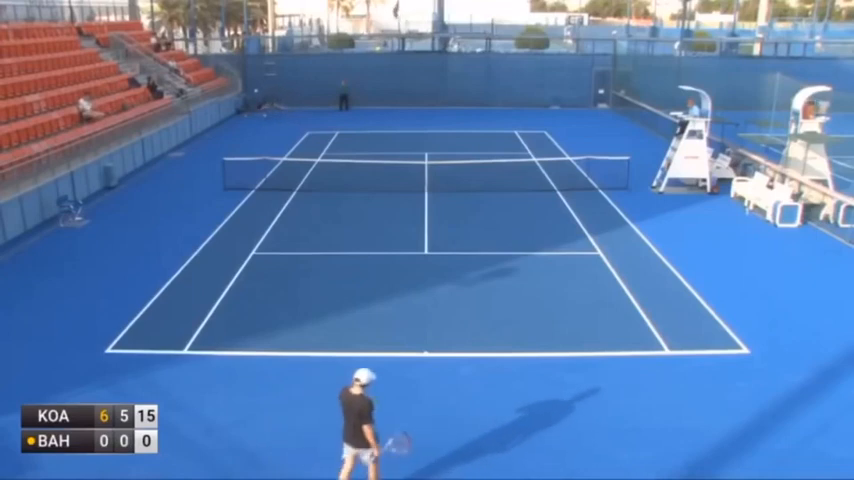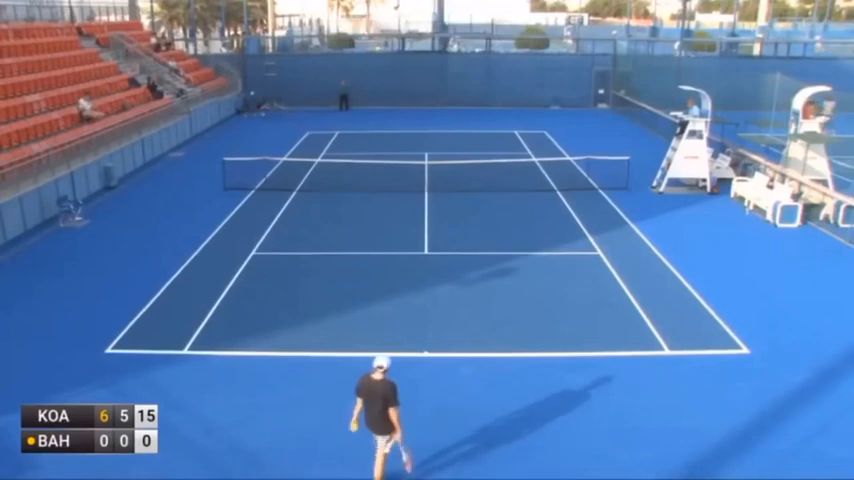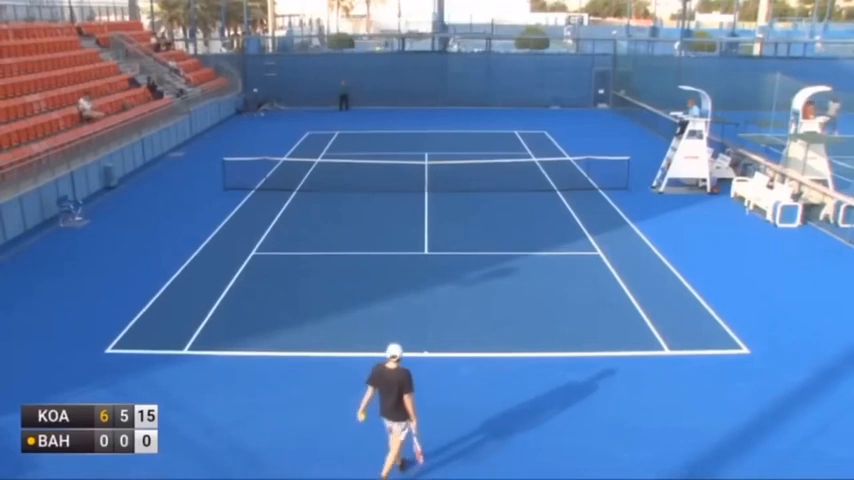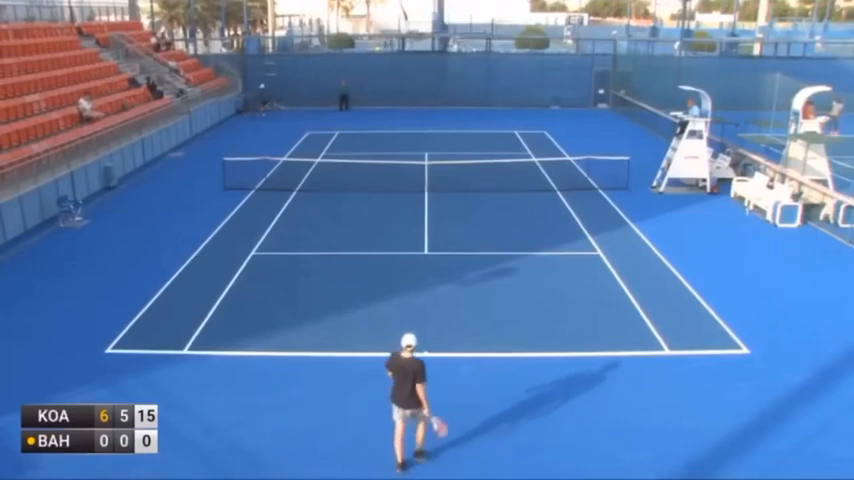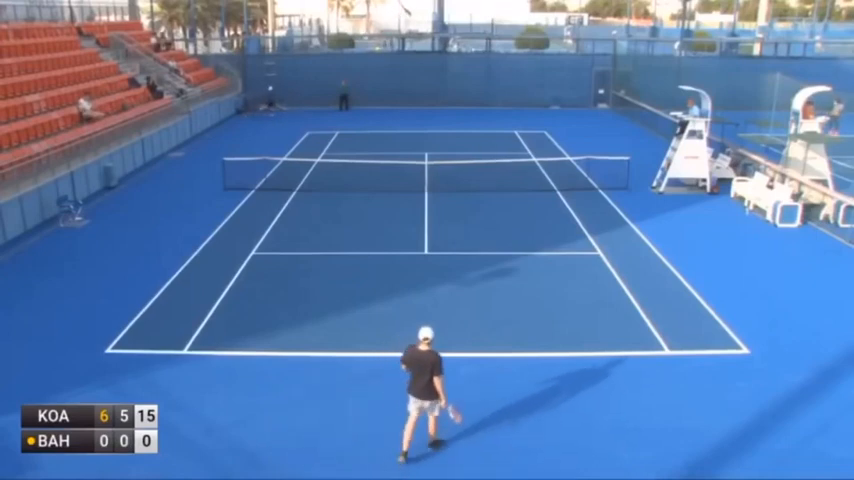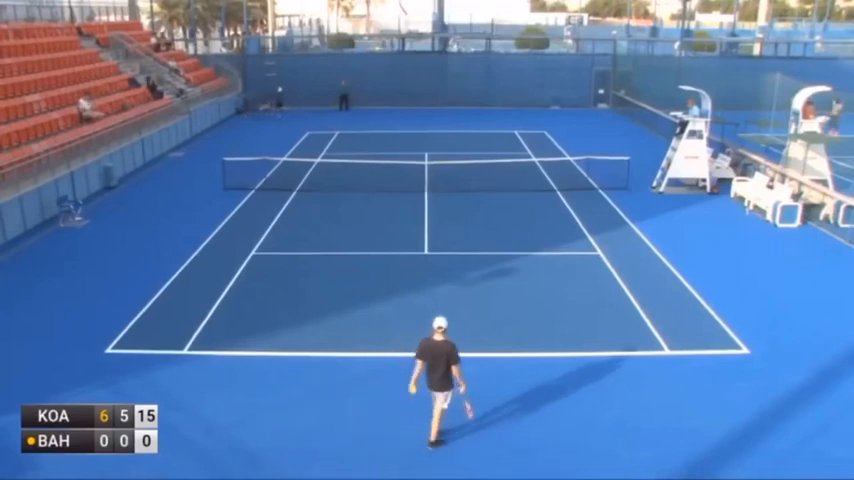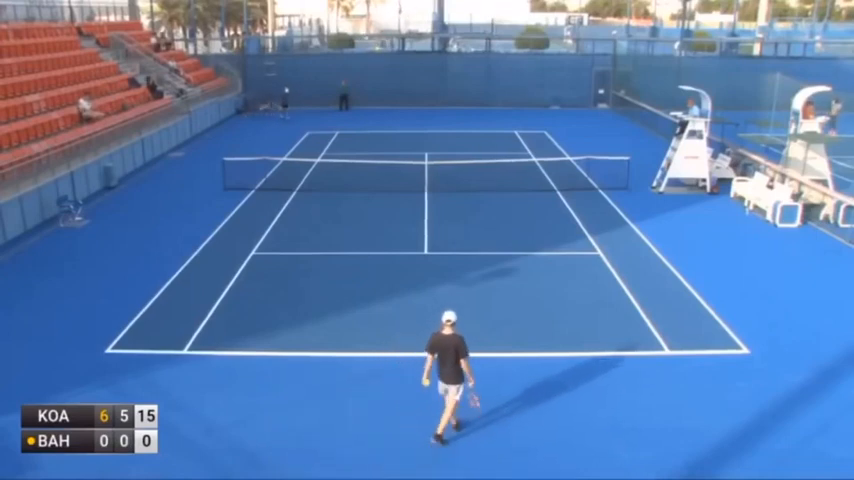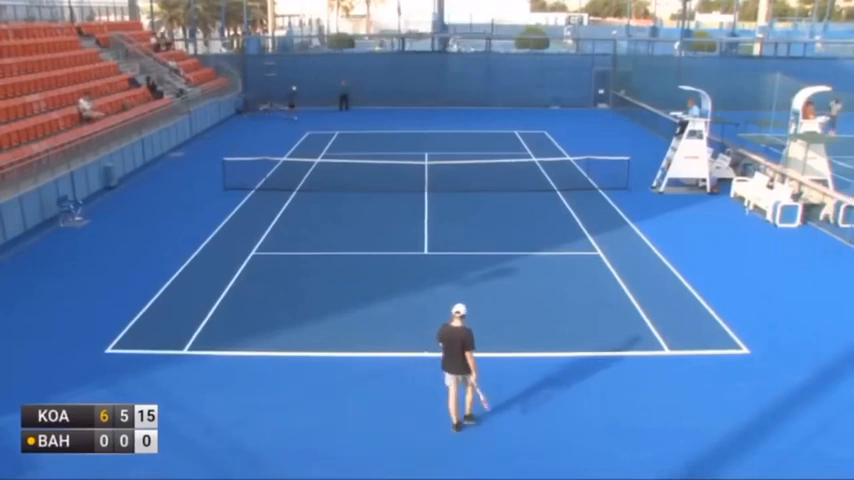
dt=0.3s
person 1, frame 1
left shoulder: (344, 392)
right shoulder: (365, 403)
right elbow: (367, 428)
right wrist: (375, 447)
left hip: (348, 438)
right hip: (364, 442)
left knee: (347, 468)
right knee: (373, 465)
person 1, frame 2
left shoulder: (364, 380)
right shoulder: (389, 386)
left elbow: (359, 401)
right elbow: (393, 411)
left wrist: (355, 418)
right wrist: (398, 430)
left hip: (370, 423)
right hip: (385, 427)
left knee: (380, 449)
right knee: (381, 456)
person 1, frame 3
left shoulder: (377, 370)
right shoulder: (404, 374)
left elbow: (370, 390)
right elbow: (408, 398)
left wrist: (362, 408)
right wrist: (414, 418)
left hip: (385, 412)
right hip: (400, 415)
left knee: (392, 438)
right knee: (397, 445)
left ankle: (399, 463)
person 1, frame 4
left shoulder: (393, 358)
right shoulder: (418, 364)
right elbow: (420, 387)
right wrist: (426, 406)
left hip: (397, 400)
right hip: (414, 403)
left knee: (399, 430)
right knee: (423, 422)
left ankle: (400, 462)
right ankle: (418, 451)
person 1, frame 5
left shoulder: (410, 351)
right shoulder: (435, 357)
left elbow: (404, 367)
right elbow: (438, 380)
right wrist: (443, 397)
left hip: (414, 392)
right hip: (431, 395)
left knee: (412, 420)
right knee: (433, 417)
left ankle: (404, 452)
right ankle: (432, 441)
person 1, frame 6
left shoulder: (424, 343)
right shoulder: (450, 347)
left elbow: (419, 364)
right elbow: (455, 368)
left wrist: (413, 381)
right wrist: (462, 383)
left hip: (430, 382)
right hip: (444, 385)
left knee: (436, 406)
right knee: (438, 412)
left ankle: (435, 431)
right ankle: (433, 440)
person 1, frame 7
left shoulder: (434, 337)
right shoulder: (459, 340)
left elbow: (430, 358)
right elbow: (464, 362)
left wrist: (426, 375)
right wrist: (470, 377)
left hip: (442, 376)
right hip: (455, 378)
left knee: (448, 401)
right knee: (451, 406)
left ankle: (454, 423)
right ankle: (438, 434)
person 1, frame 8
left shoulder: (443, 329)
right shoulder: (466, 332)
right elbow: (469, 355)
right wrist: (474, 372)
left hip: (448, 367)
right hip: (464, 369)
left knee: (452, 394)
right knee: (471, 387)
left ankle: (455, 423)
right ankle: (467, 415)
